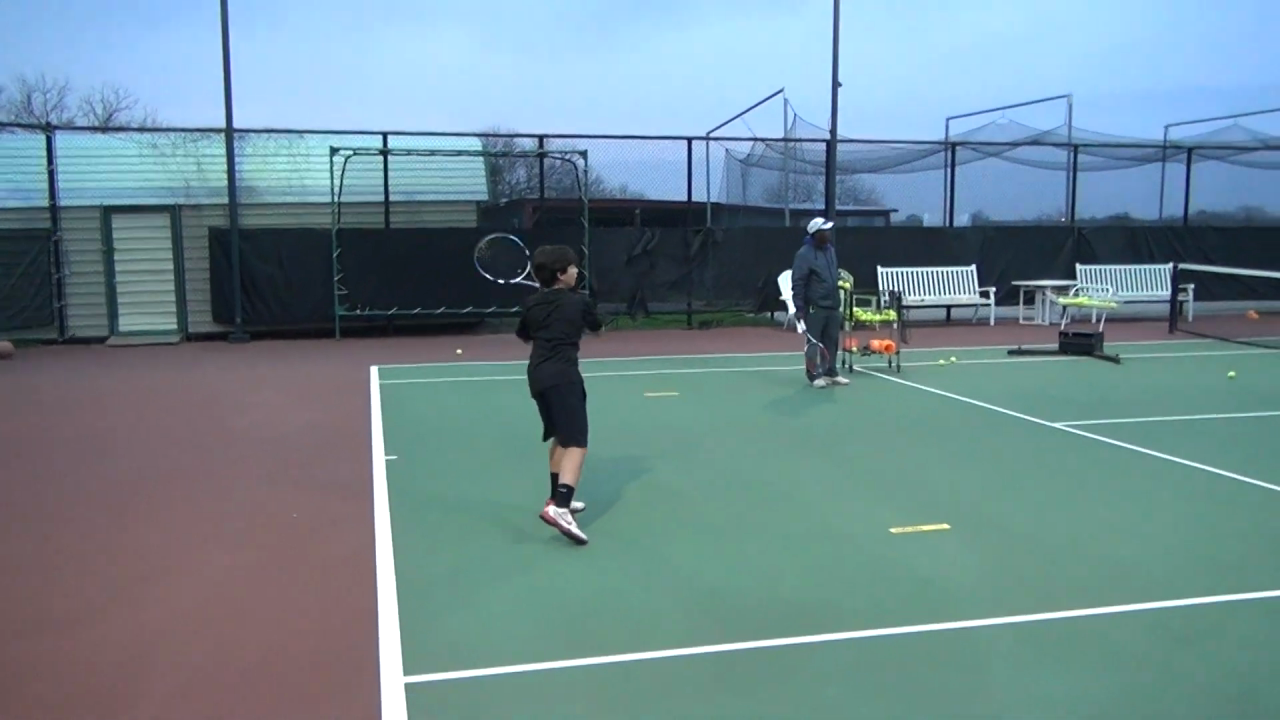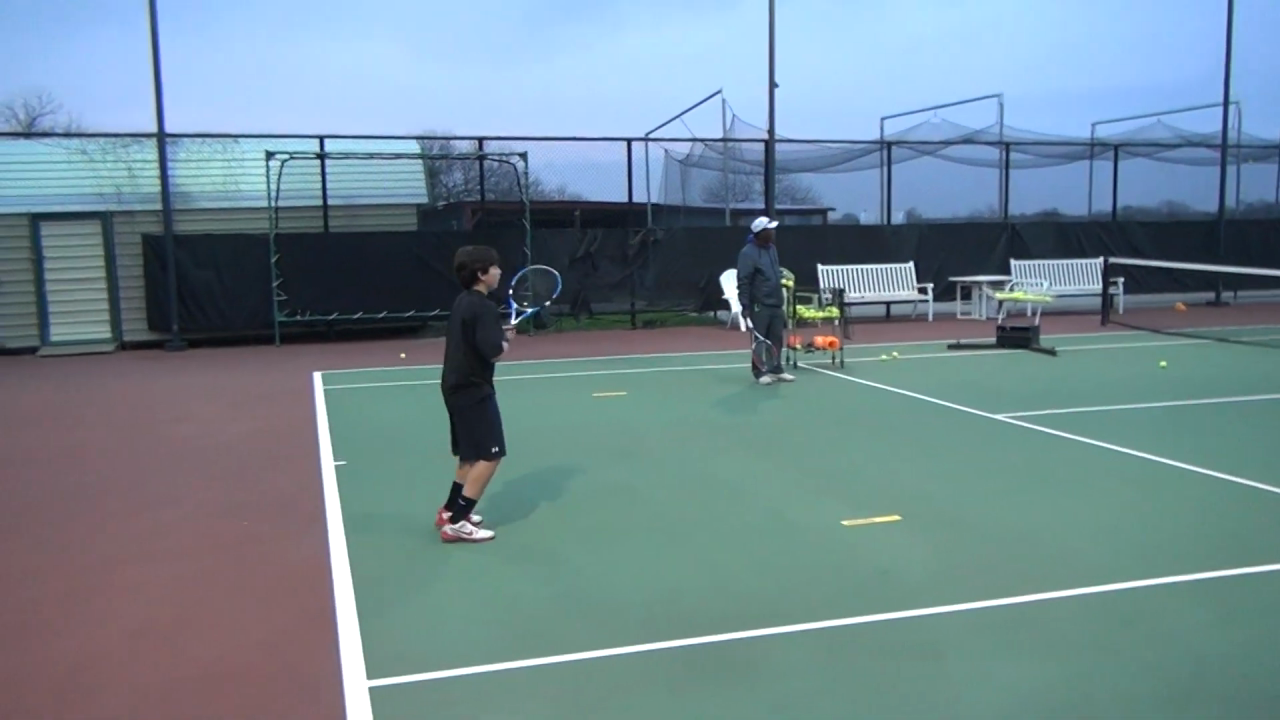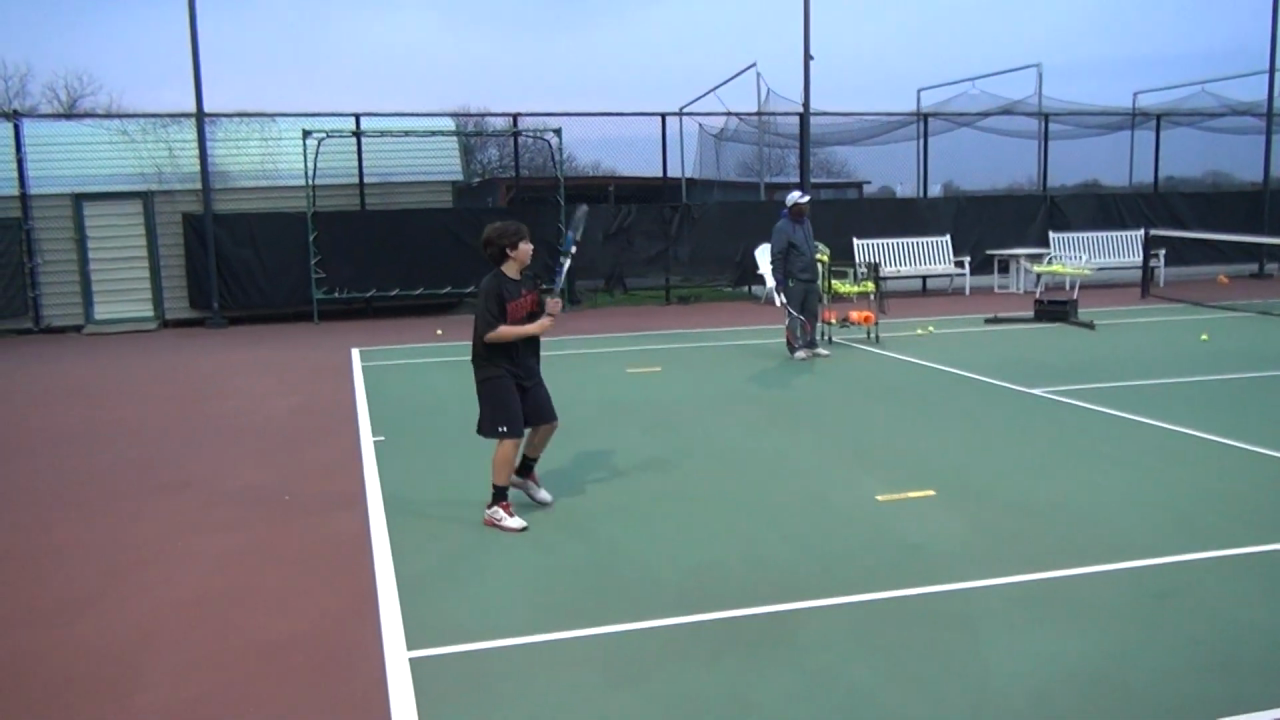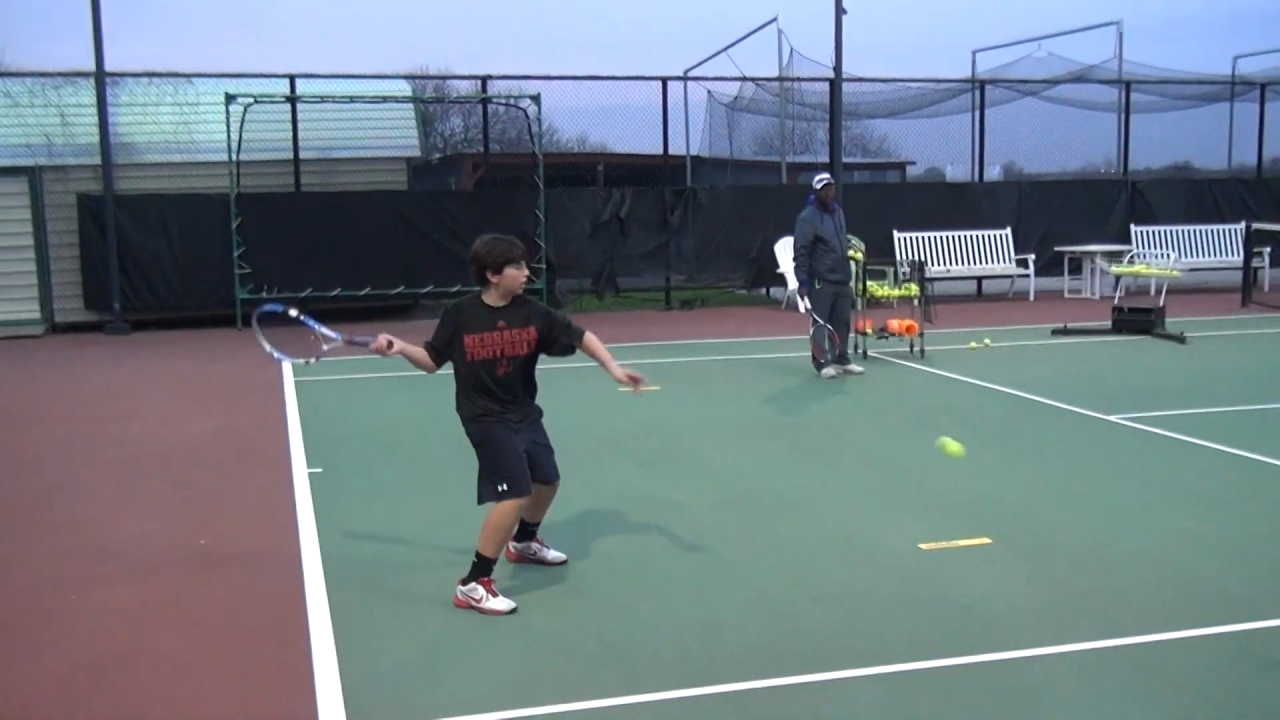
dt=0.7s
person 1, frame 1
left shoulder: (532, 303)
right shoulder: (579, 302)
right elbow: (596, 328)
left hip: (538, 375)
right hip: (563, 377)
left knee: (560, 437)
right knee: (576, 444)
left ankle: (558, 499)
right ankle: (559, 507)
person 1, frame 2
left shoulder: (463, 302)
right shoulder: (484, 306)
right elbow: (491, 352)
left wrist: (498, 336)
right wrist: (503, 344)
left hip: (455, 384)
right hip: (473, 387)
left knee: (471, 451)
right knee: (490, 456)
left ankle: (451, 510)
right ankle: (454, 520)
person 1, frame 3
left shoulder: (528, 281)
right shoulder: (491, 286)
left elbow: (532, 319)
right elbow: (490, 332)
left wrist: (550, 312)
right wrist: (533, 329)
left hip: (525, 366)
right hip: (495, 371)
left knee: (547, 421)
right knee: (512, 435)
left ankle: (523, 473)
right ankle: (497, 506)
person 1, frame 4
left shoulder: (534, 311)
right shoulder: (460, 315)
left elbow: (580, 336)
right elbow: (432, 361)
left wrist: (614, 368)
right wrist: (400, 348)
left hip: (522, 413)
right hip: (485, 416)
left knee: (546, 481)
right knee: (513, 495)
left ankle: (523, 540)
right ankle: (473, 583)
person 2, frame 1
left shoulder: (830, 250)
right shoulder: (804, 254)
right elbow: (798, 283)
left wrist: (841, 282)
right wrist: (799, 307)
left hip: (833, 306)
right hip: (815, 307)
left knee: (832, 341)
right knee: (814, 342)
left ankle: (830, 372)
right ankle: (814, 375)
person 2, frame 2
left shoulder: (772, 249)
right shoulder: (748, 252)
right elbow: (743, 281)
left wrist: (783, 280)
right wrist: (745, 305)
left hip: (776, 303)
right hip: (759, 305)
left knee: (776, 339)
left ankle: (776, 369)
right ankle: (760, 372)
person 2, frame 3
left shoulder: (806, 223)
right shoulder: (782, 227)
right elbow: (777, 256)
left wrist: (817, 254)
right wrist: (779, 280)
left hip: (811, 278)
right hip: (794, 280)
left knee: (811, 314)
left ankle: (811, 344)
right ankle: (794, 347)
person 2, frame 4
left shoulder: (838, 212)
right shoulder: (807, 217)
right elbow: (801, 252)
left wrist: (851, 250)
right wrist: (802, 282)
left hip: (843, 279)
right hip: (820, 282)
left knee: (842, 322)
right knee: (821, 324)
left ankle: (842, 359)
right ankle: (822, 363)
